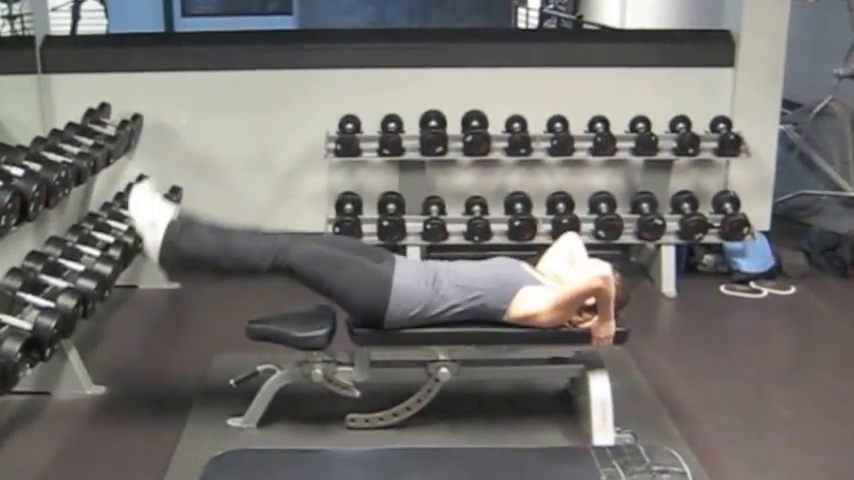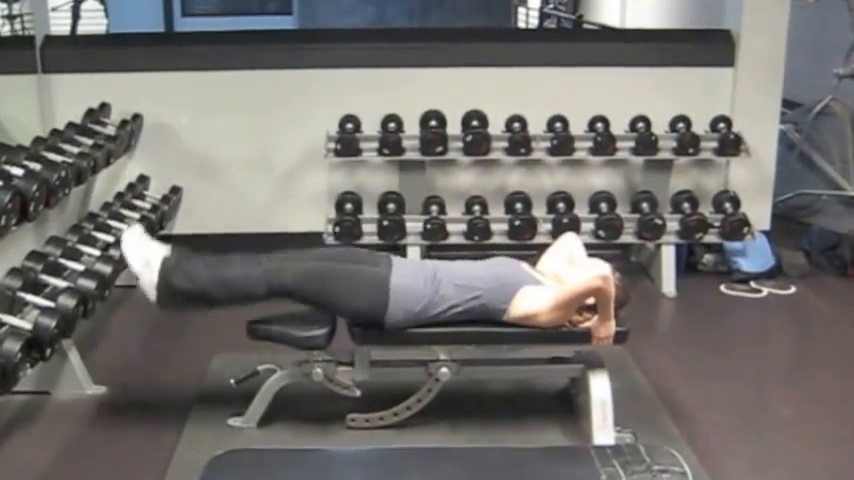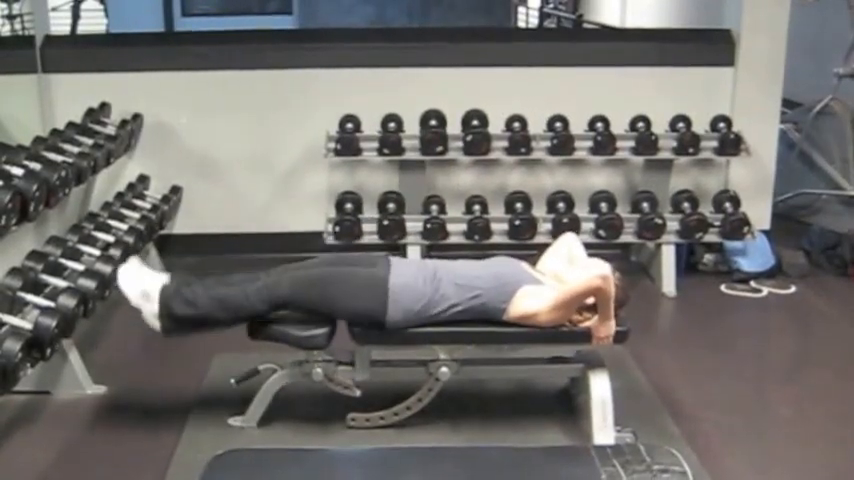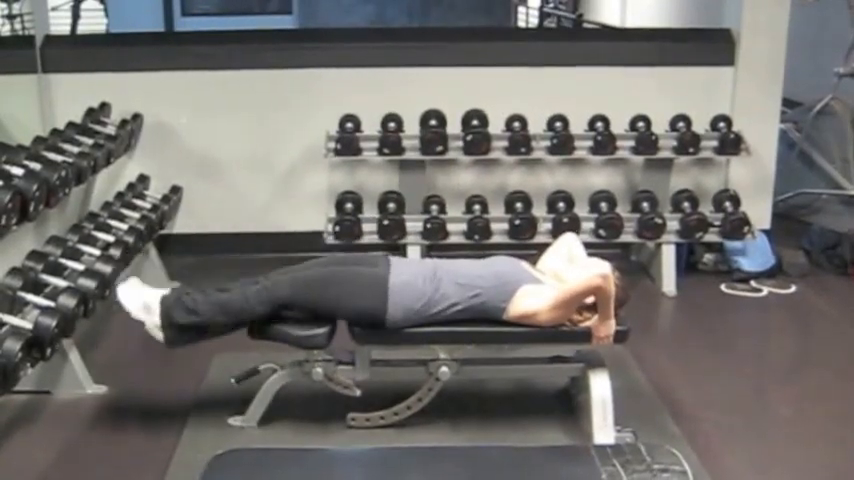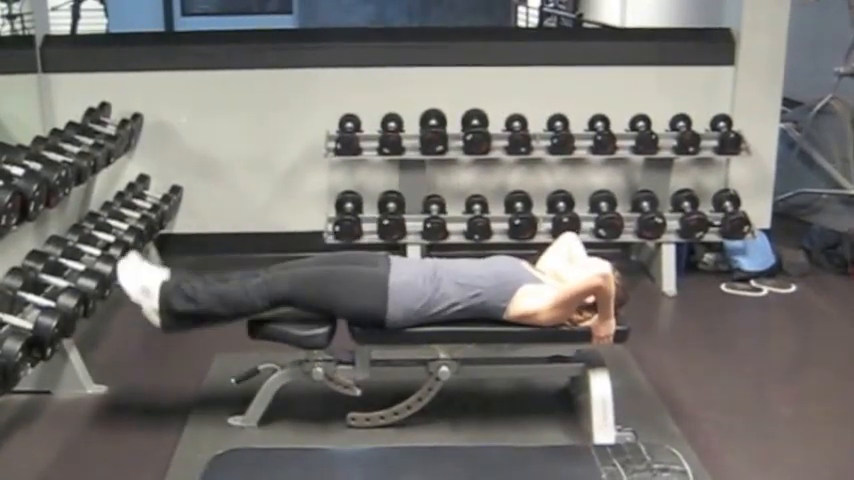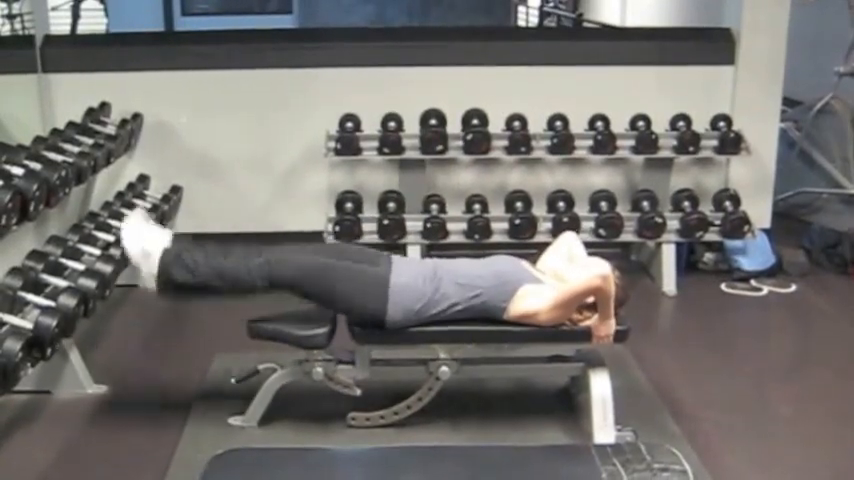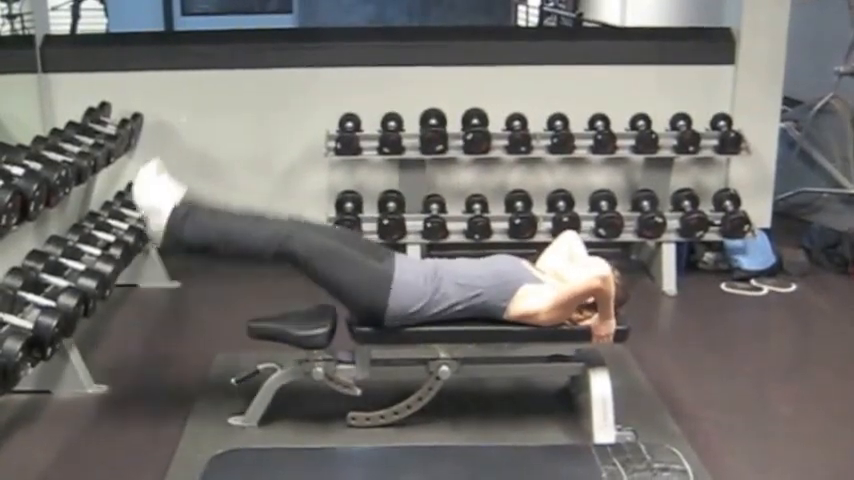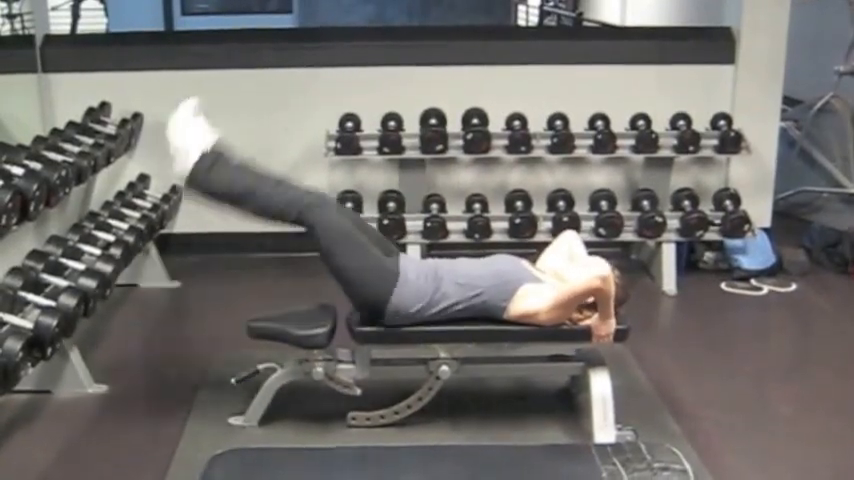
dt=0.1s
person 1, frame 1
left shoulder: (546, 308)
right shoulder: (544, 279)
left elbow: (597, 274)
right elbow: (569, 238)
left wrist: (604, 319)
left hip: (393, 300)
right hip: (404, 272)
left knee: (286, 253)
right knee: (309, 243)
left ankle: (171, 239)
right ankle: (175, 235)
person 1, frame 2
left shoulder: (546, 310)
right shoulder: (543, 281)
left elbow: (598, 277)
right elbow: (569, 240)
left wrist: (605, 324)
right wrist: (583, 260)
left hip: (398, 300)
right hip: (403, 274)
left knee: (284, 275)
right knee: (296, 260)
left ankle: (168, 279)
right ankle: (172, 272)
person 1, frame 3
left shoulder: (546, 308)
right shoulder: (542, 280)
left elbow: (598, 277)
right elbow: (569, 239)
left wrist: (604, 322)
left hip: (398, 300)
right hip: (403, 273)
left knee: (283, 285)
right knee: (296, 271)
left ankle: (170, 304)
right ankle: (172, 297)
person 1, frame 4
left shoulder: (545, 307)
right shoulder: (543, 282)
left elbow: (598, 275)
right elbow: (568, 239)
left wrist: (605, 321)
left hip: (398, 299)
right hip: (402, 273)
left knee: (281, 289)
right knee: (291, 273)
left ankle: (170, 315)
right ankle: (173, 309)
person 1, frame 5
left shoulder: (545, 306)
right shoulder: (542, 279)
left elbow: (599, 274)
right elbow: (568, 238)
left wrist: (605, 320)
right wrist: (592, 266)
left hip: (398, 299)
right hip: (403, 272)
left knee: (281, 284)
right knee: (293, 270)
left ankle: (169, 300)
right ankle: (174, 295)
person 1, frame 6
left shoulder: (546, 306)
right shoulder: (537, 277)
left elbow: (601, 272)
right elbow: (568, 238)
left wrist: (603, 320)
left hip: (401, 299)
right hip: (405, 275)
left knee: (284, 267)
right knee: (299, 255)
left ankle: (166, 266)
right ankle: (169, 257)
person 1, frame 7
left shoulder: (545, 305)
right shoulder: (540, 277)
left elbow: (602, 273)
right elbow: (569, 235)
left wrist: (605, 322)
left hip: (397, 297)
right hip: (405, 271)
left knee: (293, 242)
right knee: (302, 235)
left ankle: (175, 222)
right ankle: (177, 215)
person 1, frame 8
left shoulder: (544, 304)
right shoulder: (544, 277)
left elbow: (599, 275)
right elbow: (569, 237)
left wrist: (606, 316)
left hip: (401, 293)
right hip: (410, 273)
left knee: (319, 210)
right knee: (325, 213)
left ankle: (204, 162)
right ankle: (207, 160)
